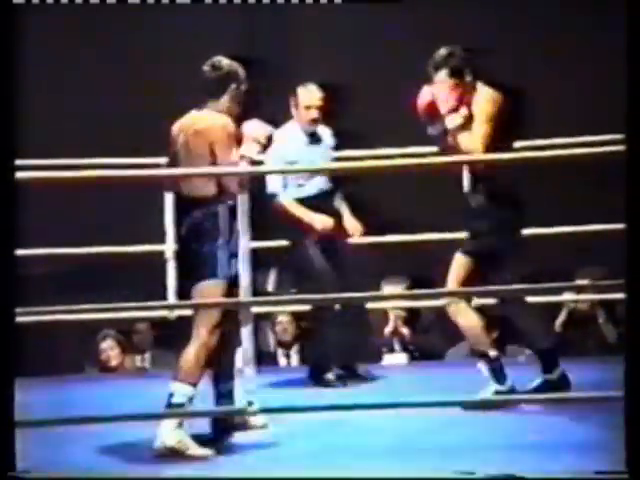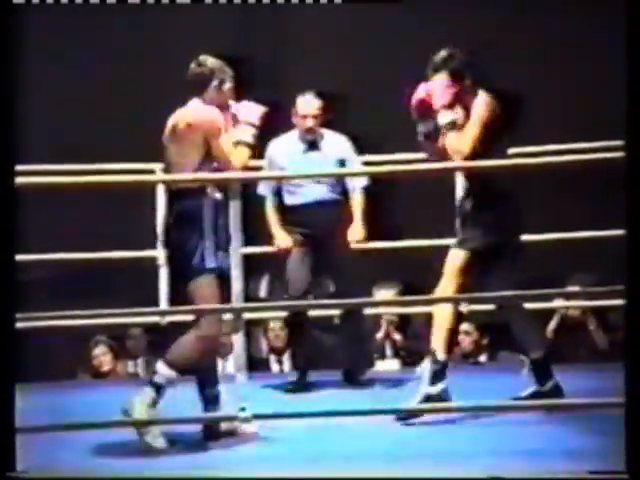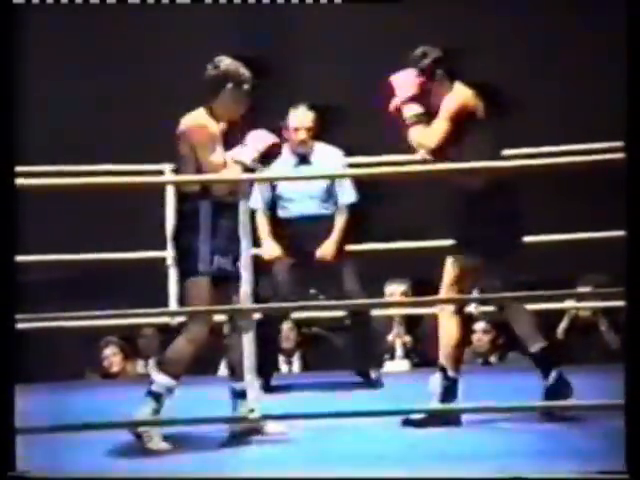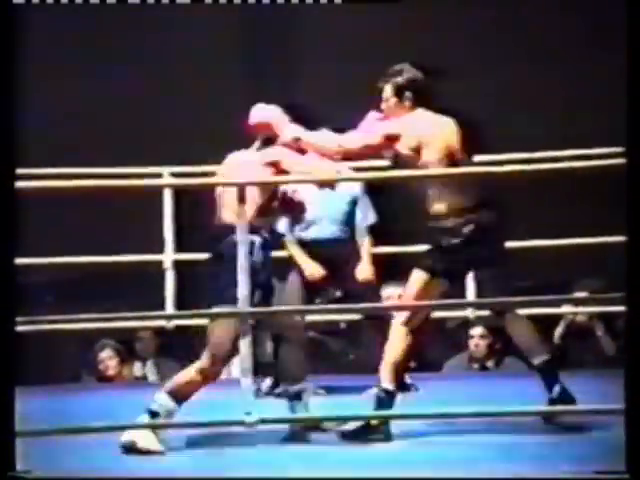
dt=0.4s
person 1, frame 1
left shoulder: (182, 124)
right shoulder: (221, 125)
right elbow: (233, 186)
right wrist: (252, 144)
left hip: (189, 223)
right hip: (212, 225)
left knee: (226, 321)
right knee: (205, 332)
left ankle: (226, 409)
right ankle: (172, 428)
person 1, frame 2
left shoulder: (183, 118)
right shoulder: (208, 116)
right elbow: (234, 167)
left wrist: (233, 122)
right wrist: (246, 127)
left hip: (192, 220)
right hip: (199, 220)
left knee: (214, 327)
right knee: (208, 328)
left ankle: (215, 415)
right ankle: (144, 402)
person 1, frame 3
left shoulder: (210, 125)
right shoulder: (200, 125)
right elbow: (222, 187)
left wrist: (247, 149)
right wrist: (249, 152)
left hip: (219, 227)
right hip: (203, 226)
right knee: (198, 329)
right ankle: (147, 416)
person 1, frame 4
left shoulder: (237, 161)
right shoulder: (254, 163)
left hip: (251, 256)
right hip: (241, 253)
left knee: (294, 332)
right knee: (215, 359)
left ankle: (298, 414)
right ankle: (144, 426)
person 2, frame 1
left shoulder: (486, 100)
right shoulder: (463, 105)
left elbow: (477, 153)
left wrist: (451, 116)
right wrist: (438, 125)
left hip: (494, 212)
right hip: (486, 210)
left knee: (453, 296)
right knee: (509, 298)
left ankle: (498, 378)
right ankle: (554, 373)
person 2, frame 2
left shoulder: (482, 103)
right shoulder: (460, 108)
left elbow: (463, 151)
right elbow: (443, 156)
left wrist: (444, 113)
right wrist: (430, 121)
left hip: (487, 211)
right hip: (480, 211)
left knee: (446, 292)
right knee: (507, 301)
left ankle: (435, 384)
right ankle: (546, 382)
person 2, frame 3
left shoulder: (458, 99)
right shoulder: (448, 104)
left elbow: (427, 145)
right elbow: (432, 151)
left wrist: (409, 106)
right wrist: (413, 109)
left hip: (485, 207)
right hip: (489, 207)
left knee: (448, 301)
right knee: (504, 298)
left ankle: (446, 401)
right ankle: (553, 377)
person 2, frame 4
left shoulder: (399, 128)
right shoulder: (446, 126)
left elbow: (340, 148)
left wrist: (290, 131)
left hip: (454, 230)
right hip: (484, 222)
left knee: (406, 318)
right knee: (502, 310)
left ankle: (379, 414)
right ankle: (556, 388)
person 3, frame 1
left shoulder: (326, 136)
right shoulder: (281, 141)
right elbow: (277, 194)
left wrist: (346, 215)
right wrist: (311, 218)
left hip: (329, 219)
right hip: (303, 222)
left knee: (351, 286)
right knee: (324, 289)
left ankle: (345, 362)
right ankle: (323, 367)
person 3, frame 2
left shoulder: (339, 143)
right shoulder: (278, 148)
left elbow: (356, 186)
right elbow: (268, 195)
left wrist: (357, 222)
right wrist: (277, 232)
left hip: (333, 224)
right hip: (297, 226)
left knee: (349, 294)
right knee: (297, 291)
left ankle: (355, 369)
right ankle: (300, 370)
person 3, frame 3
left shoulder: (332, 156)
right shoulder: (273, 162)
left elbow: (344, 204)
right elbow: (261, 208)
left wrist: (334, 240)
right wrist: (267, 241)
left hip: (326, 234)
right hip: (288, 238)
left knee: (355, 298)
left ankle: (369, 367)
person 3, frame 4
left shoulder: (351, 184)
right shoulder: (295, 187)
left elbow: (364, 226)
right elbow: (286, 231)
left wrist: (366, 261)
right wrist: (305, 263)
left hip: (342, 251)
right hip: (306, 254)
